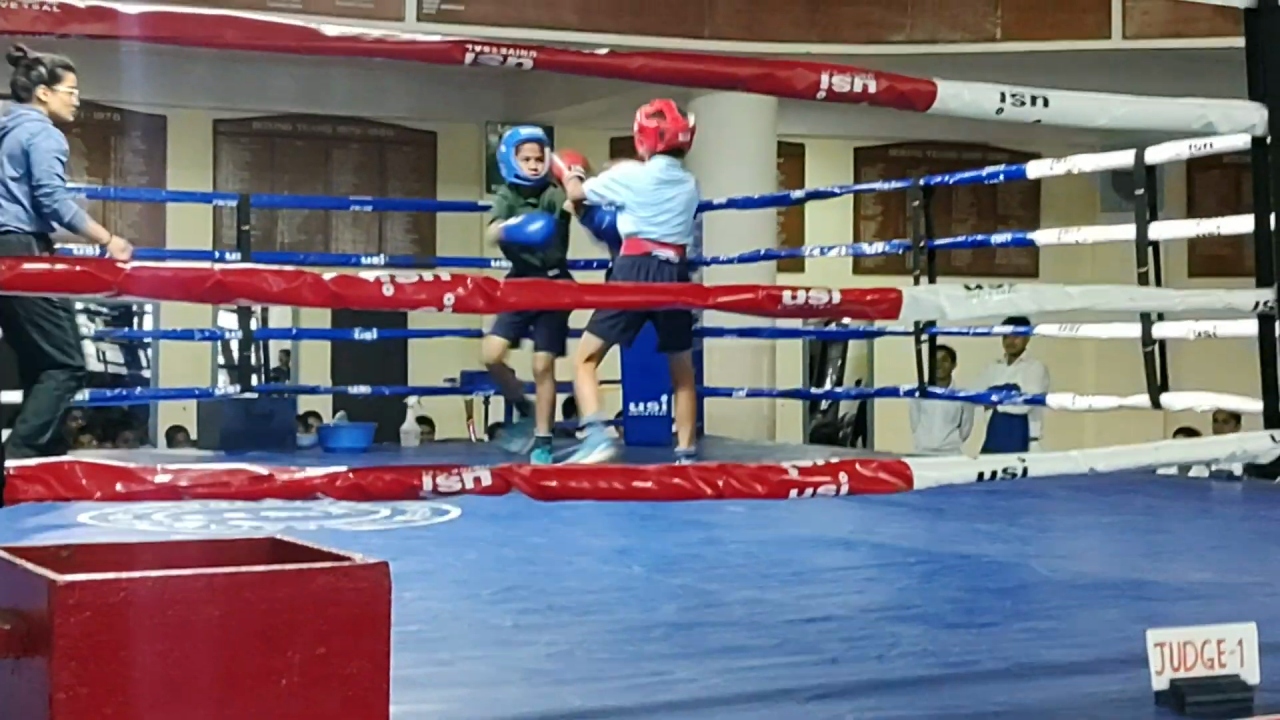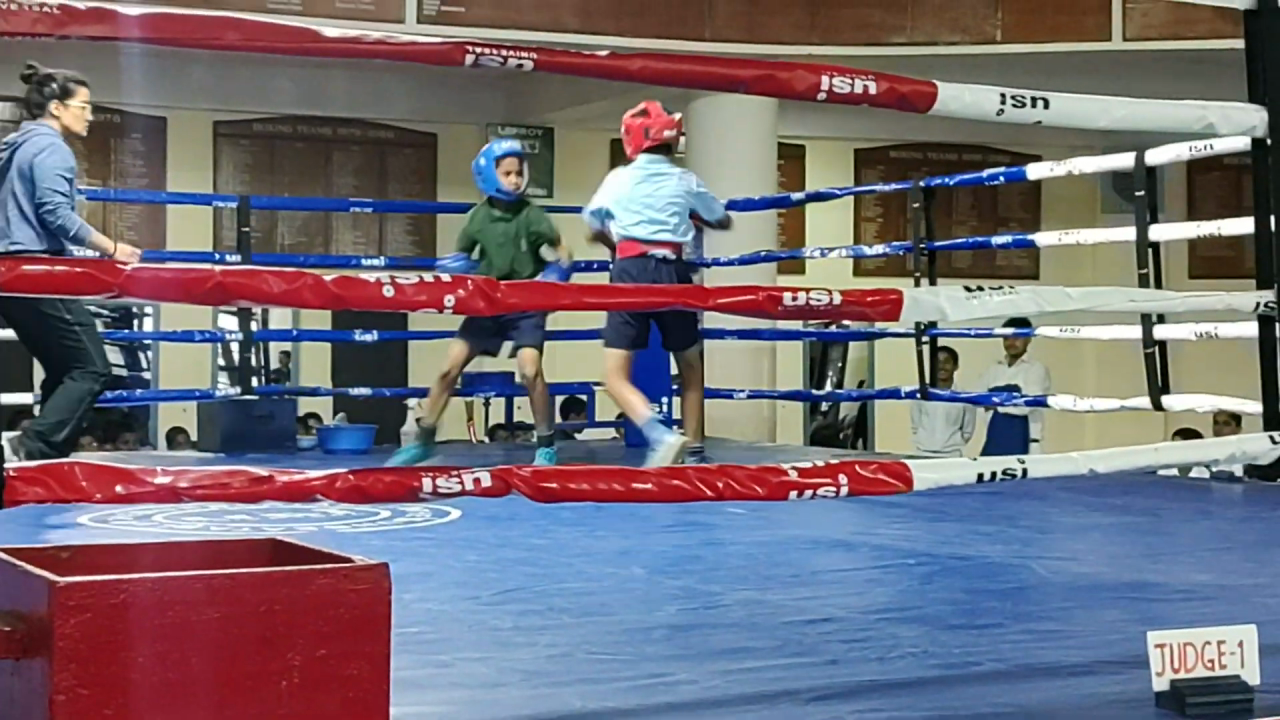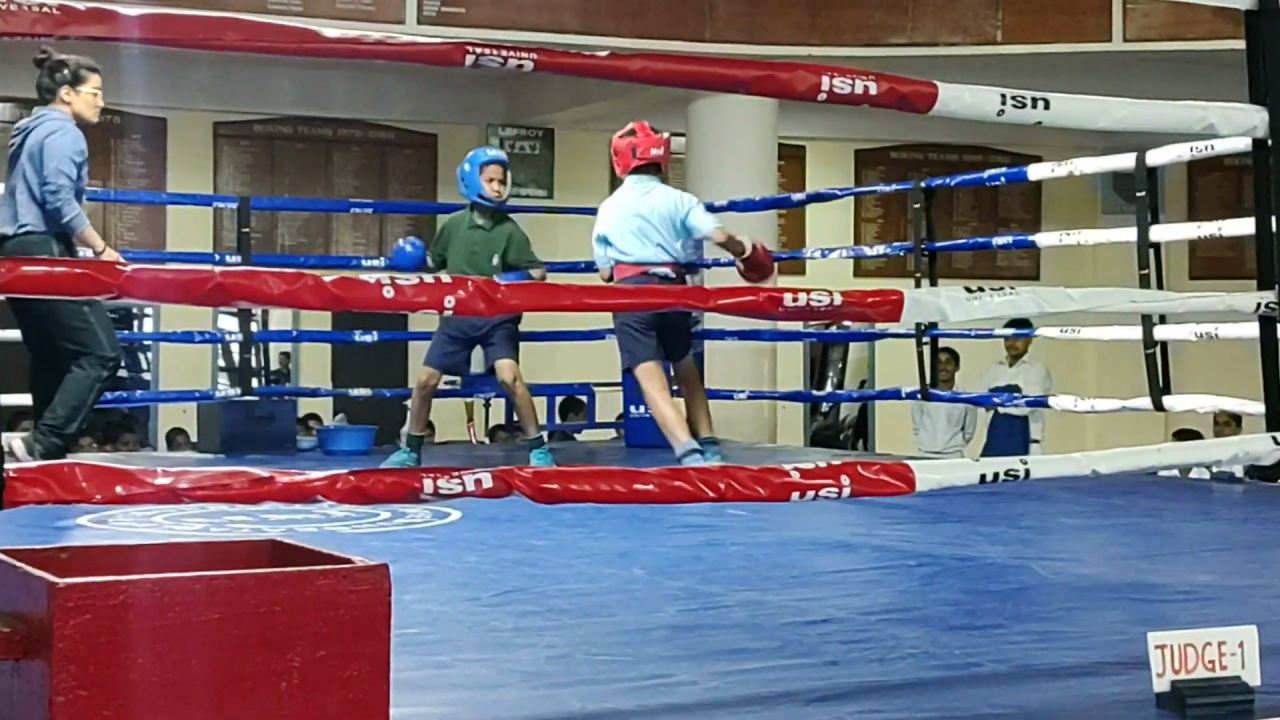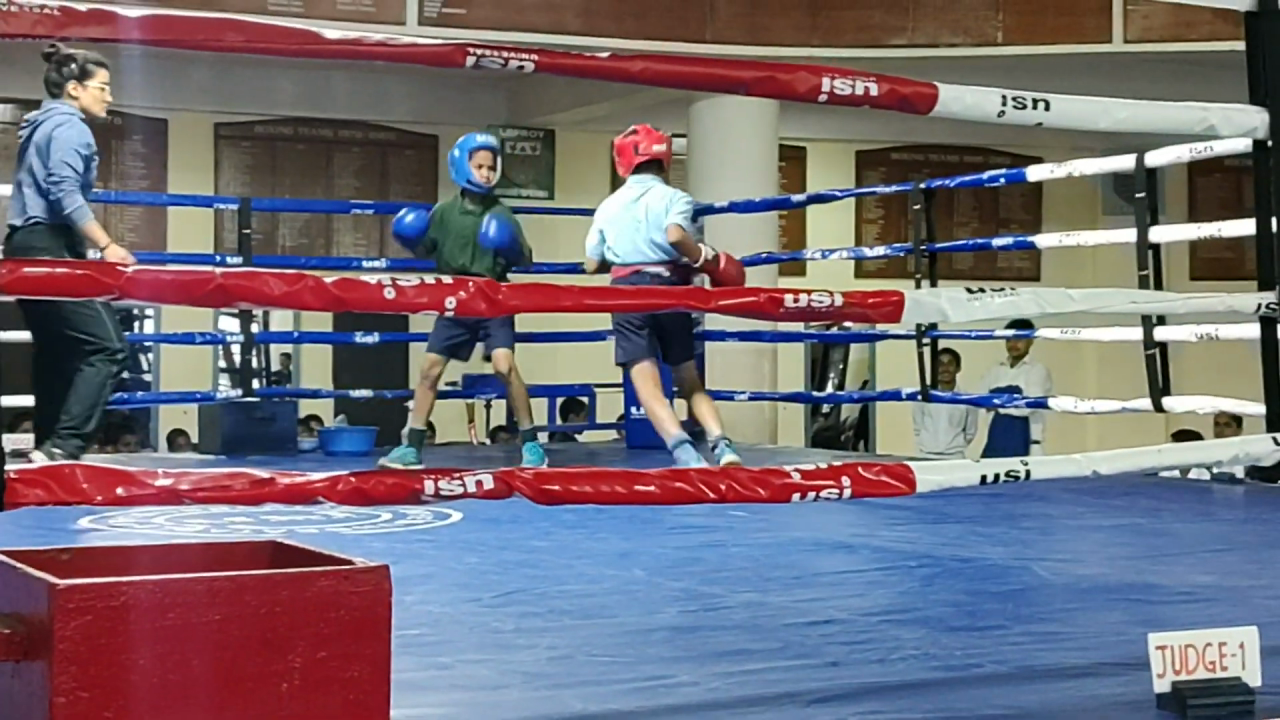
dt=0.1s
person 1, frame 1
right shoulder: (42, 134)
right elbow: (55, 200)
right wrist: (107, 240)
left knee: (38, 361)
right knee: (65, 364)
left ankle: (42, 450)
person 1, frame 2
right shoulder: (51, 149)
right elbow: (58, 214)
right wrist: (112, 249)
left knee: (64, 370)
right knee: (90, 368)
left ankle: (45, 458)
right ankle: (34, 447)
person 1, frame 3
right shoulder: (64, 133)
right elbow: (60, 202)
right wrist: (102, 250)
right hip: (44, 254)
left knee: (55, 362)
right knee: (99, 353)
left ankle: (44, 455)
right ankle: (41, 446)
person 1, frame 4
left shoulder: (41, 125)
right shoulder: (69, 129)
right elbow: (65, 195)
right wrist: (106, 246)
left hip: (26, 248)
right hip: (50, 248)
left knee: (55, 358)
right knee: (105, 348)
left ankle: (51, 450)
right ankle: (61, 448)
person 2, frame 1
left shoulder: (628, 176)
right shoulder: (689, 184)
left elbow: (577, 194)
left wrist: (569, 175)
left hip: (634, 271)
right hip: (674, 276)
left knee: (585, 359)
right knee: (682, 374)
left ankle: (598, 438)
right ankle: (686, 456)
person 2, frame 2
left shoulder: (616, 180)
right shoulder: (685, 183)
left elbow: (590, 227)
right elbow: (722, 221)
left wrist: (613, 238)
left hip: (630, 277)
right hip: (672, 276)
left knee: (615, 377)
right knee: (690, 372)
left ankle: (660, 436)
right ankle: (695, 455)
person 2, frame 3
left shoulder: (610, 209)
right shoulder: (680, 201)
left elbow: (605, 274)
right elbow: (721, 237)
right wrist: (748, 251)
left hip: (631, 296)
left knee: (656, 392)
right knee: (689, 380)
left ankle: (693, 459)
right ankle: (710, 452)
person 2, frame 4
left shoulder: (609, 206)
right shoulder: (675, 198)
left elbow: (592, 265)
right elbow: (676, 235)
right wrist: (711, 259)
right hip: (667, 292)
left knee: (650, 395)
right knee: (690, 386)
left ankle: (687, 455)
right ankle: (721, 446)
person 3, frame 1
left shoulder: (554, 194)
right shoulder: (505, 199)
right elbow: (492, 233)
right wrist: (515, 229)
left knee: (543, 368)
right knee: (491, 355)
left ankle: (543, 443)
right ankle: (525, 413)
person 3, frame 2
left shoulder: (533, 215)
right shoulder: (478, 217)
left elbow: (560, 249)
right elbow: (457, 256)
left wrist: (561, 269)
right wrist: (453, 268)
left hip: (525, 306)
left knee: (530, 371)
right knee: (450, 367)
left ankle: (546, 445)
right ankle: (423, 443)
person 3, frame 3
left shoulder: (510, 230)
right shoulder: (453, 225)
left elbow: (536, 272)
right elbow: (434, 263)
left wrist: (524, 284)
left hip: (498, 314)
right hip: (460, 314)
left knee: (509, 378)
right knee: (425, 382)
left ankle: (537, 447)
right ankle: (411, 450)
person 3, frame 4
left shoulder: (501, 214)
right shoulder: (444, 211)
left elbow: (524, 259)
right elbow: (424, 252)
left wrist: (509, 252)
right wrist: (412, 239)
left knee: (505, 366)
right knee: (429, 370)
left ankle: (529, 442)
right ankle: (413, 445)
